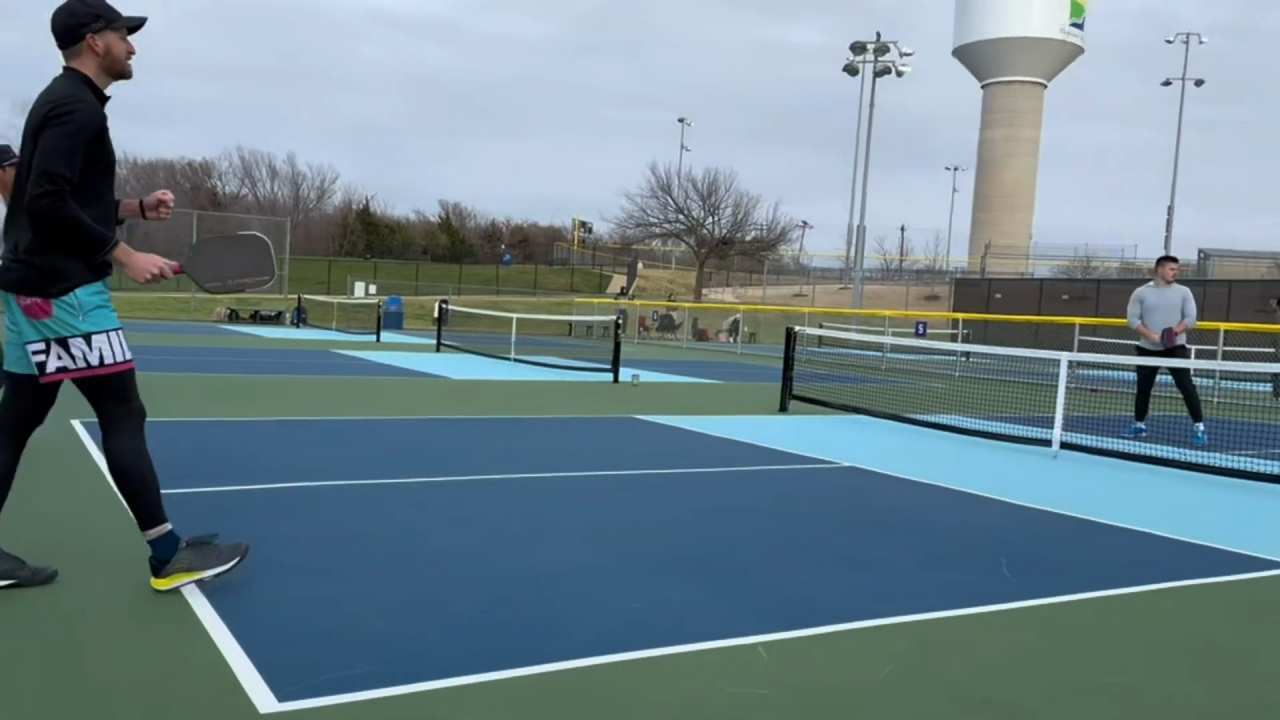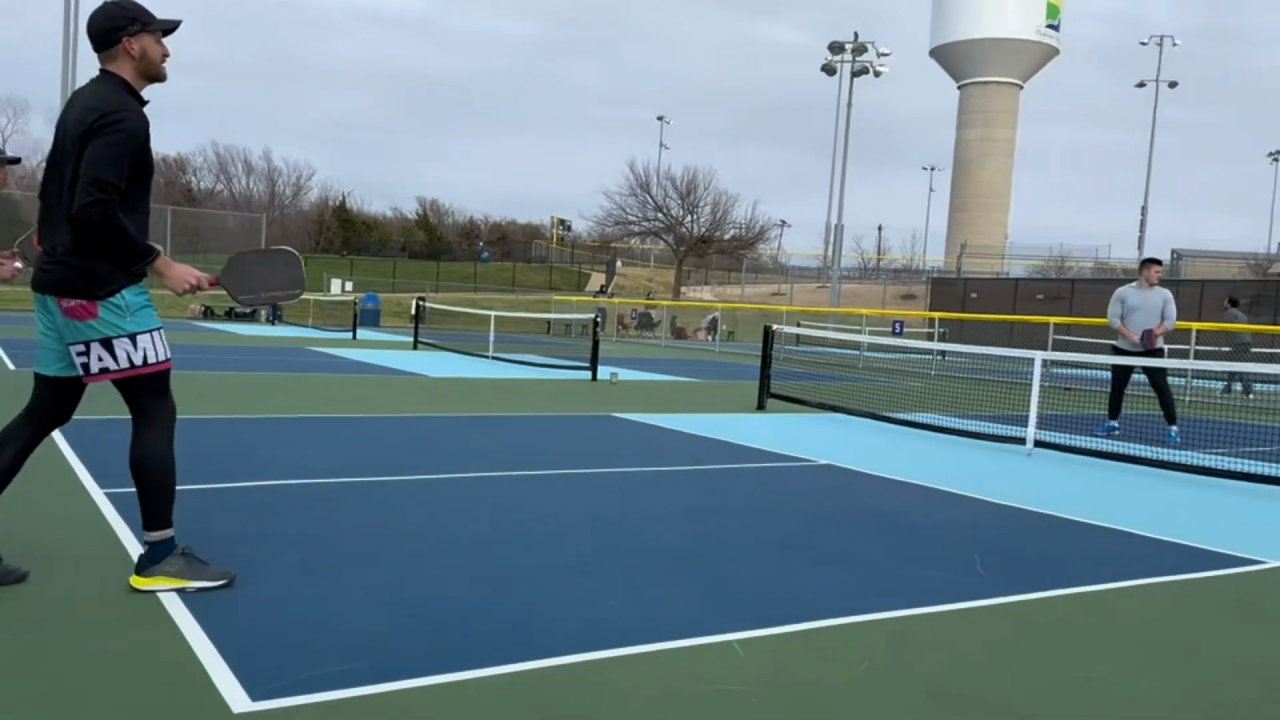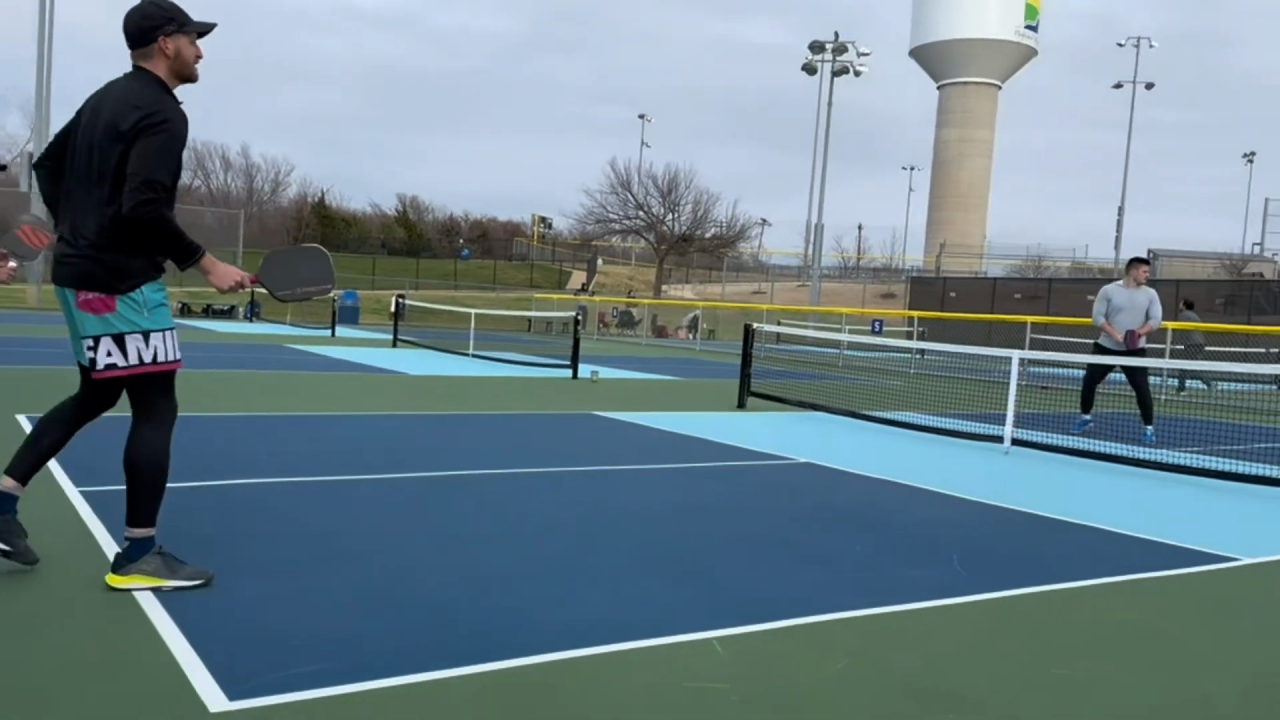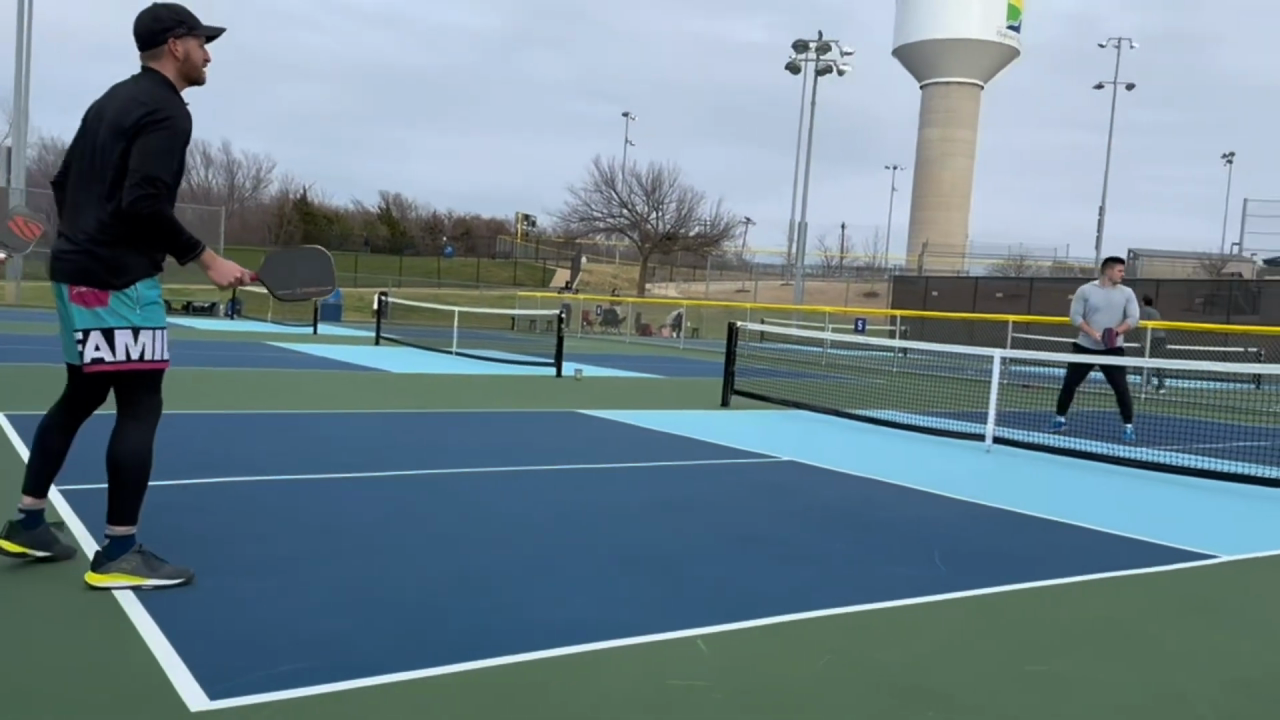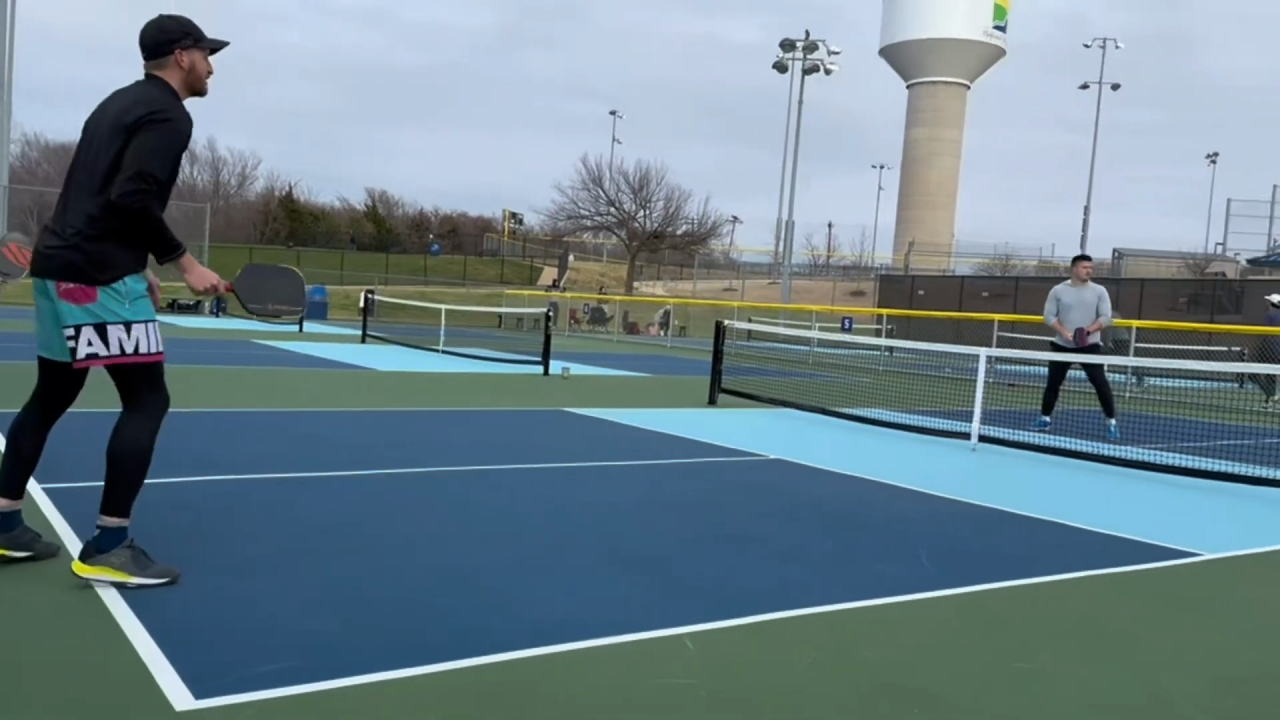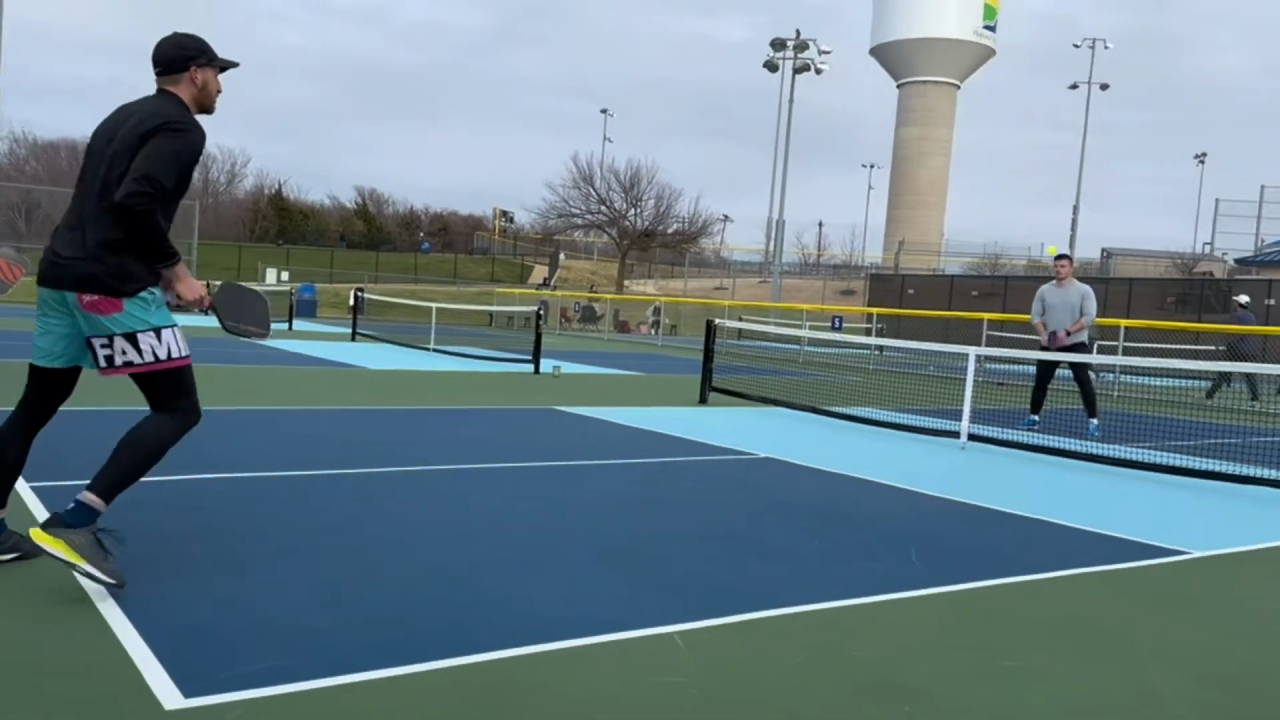
dt=0.2s
person 1, frame 1
left shoulder: (63, 101)
right shoulder: (75, 107)
right elbow: (47, 203)
left wrist: (134, 207)
right wrist: (122, 255)
right hip: (65, 287)
right knee: (123, 414)
right ankle: (168, 554)
person 1, frame 2
left shoulder: (87, 103)
right shoulder: (120, 113)
left elbow: (69, 196)
right elbow: (94, 209)
right wrist: (159, 264)
left hip: (61, 281)
right hip: (104, 288)
right knee: (155, 413)
right ankle: (159, 556)
person 1, frame 3
left shoulder: (104, 99)
right shoulder: (162, 113)
left elbow: (47, 166)
right elbow: (143, 209)
right wrist: (204, 263)
left hip: (79, 272)
right hip: (121, 280)
left knee: (93, 397)
right knee: (156, 409)
right ankle: (136, 555)
person 1, frame 4
left shoulder: (113, 101)
right shoulder: (167, 111)
left elbow: (63, 183)
right elbow: (144, 205)
right wrist: (206, 259)
left hip: (77, 268)
right hip: (117, 276)
left knee: (81, 396)
right knee: (140, 408)
right ankle: (117, 553)
person 1, frame 5
left shoulder: (118, 104)
right shoulder: (169, 114)
right elbow: (131, 199)
left wrist: (136, 266)
right wrist: (185, 262)
left hip: (57, 264)
right hip: (98, 274)
left knee: (50, 398)
right knee: (146, 404)
right ankle: (110, 545)
person 1, frame 6
left shoulder: (120, 120)
right shoulder: (181, 127)
right elbow: (136, 203)
left wrist: (153, 265)
right wrist: (175, 271)
left hip: (62, 275)
right hip: (118, 286)
right knee: (178, 410)
right ankle: (75, 522)
person 2, frame 1
left shoulder: (1183, 292)
right shoulder: (1141, 293)
left elbow: (1190, 318)
right elbow: (1133, 320)
left wrist: (1174, 333)
right wrist: (1151, 336)
left hip: (1175, 348)
right hip: (1147, 349)
left knee: (1186, 386)
right knee: (1143, 388)
left ankle: (1199, 426)
right ankle: (1139, 425)
person 2, frame 2
left shoulder: (1164, 295)
right shoulder: (1122, 293)
left elbow: (1170, 321)
right elbow: (1113, 319)
left wrist: (1154, 335)
right wrist: (1131, 336)
left hip: (1152, 350)
right hip: (1124, 349)
left knee: (1162, 388)
right knee: (1117, 387)
left ankle: (1173, 428)
right ankle: (1112, 423)
person 2, frame 3
left shoulder: (1150, 294)
right shoulder: (1108, 291)
left elbow: (1155, 320)
right elbow: (1098, 317)
left wrist: (1137, 334)
right wrist: (1115, 335)
left hip: (1134, 350)
right hip: (1106, 347)
left knee: (1142, 388)
right knee: (1089, 381)
left ankle: (1149, 428)
right ankle: (1085, 417)
person 2, frame 4
left shoulder: (1127, 293)
right shoulder: (1085, 291)
left elbow: (1133, 319)
right elbow: (1075, 317)
left wrist: (1116, 332)
right wrist: (1093, 333)
left hip: (1112, 349)
right hip: (1085, 347)
left knee: (1121, 387)
right knee: (1069, 383)
left ankle: (1128, 426)
right ankle: (1059, 419)
person 2, frame 5
left shoulder: (1099, 291)
right shoulder: (1058, 290)
left elbow: (1105, 317)
right elbow: (1049, 316)
left wrist: (1087, 331)
right wrist: (1065, 333)
left hip: (1090, 346)
right hip: (1062, 346)
left knee: (1101, 383)
right knee: (1052, 383)
left ankle: (1111, 422)
right ankle: (1044, 419)
person 2, frame 6
left shoulder: (1084, 290)
right shoulder: (1044, 291)
left elbow: (1089, 317)
right elbow: (1036, 316)
left wrist: (1068, 332)
right wrist: (1043, 335)
left hip: (1076, 345)
right hip: (1050, 345)
left knee: (1084, 381)
right knee: (1041, 382)
left ankle: (1093, 421)
right ankle: (1033, 418)
